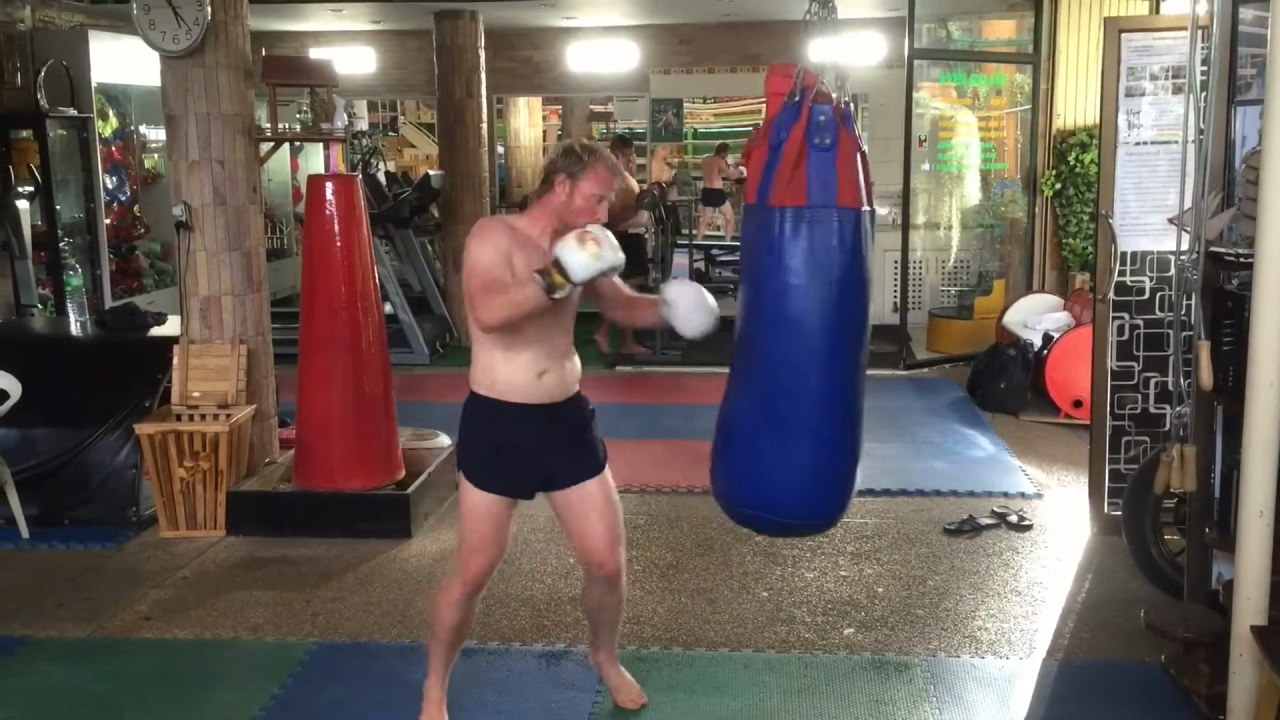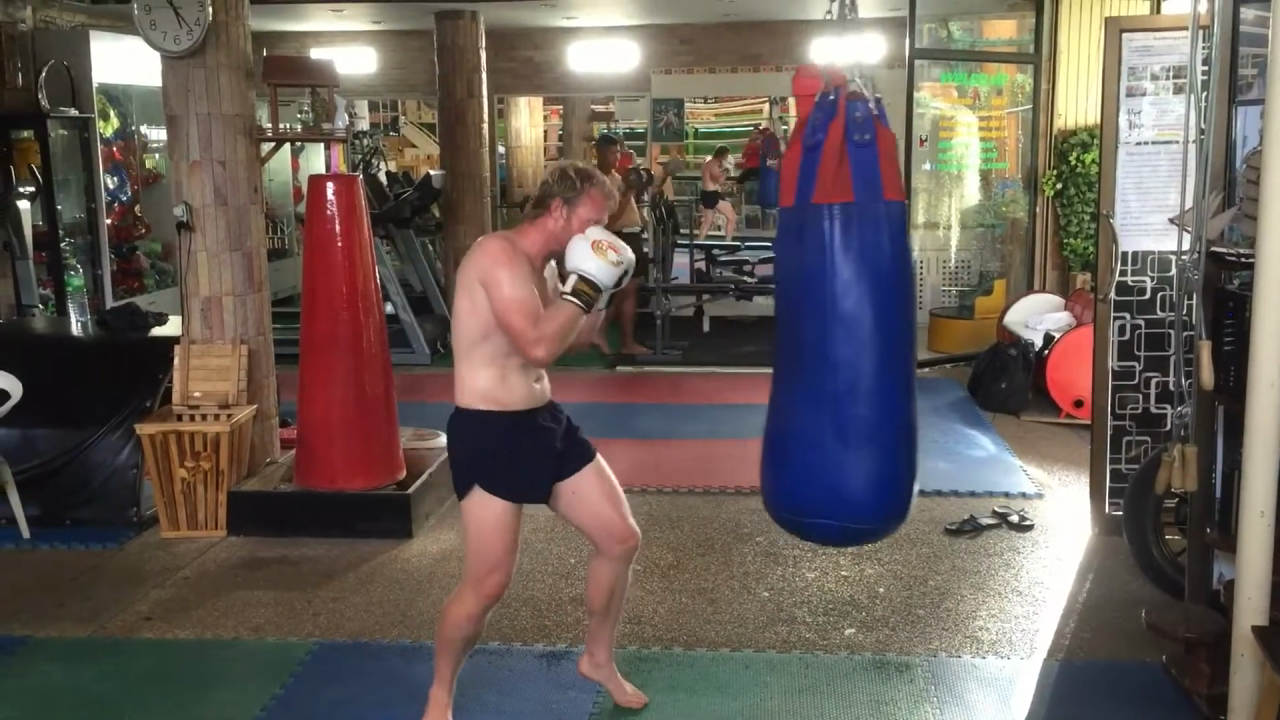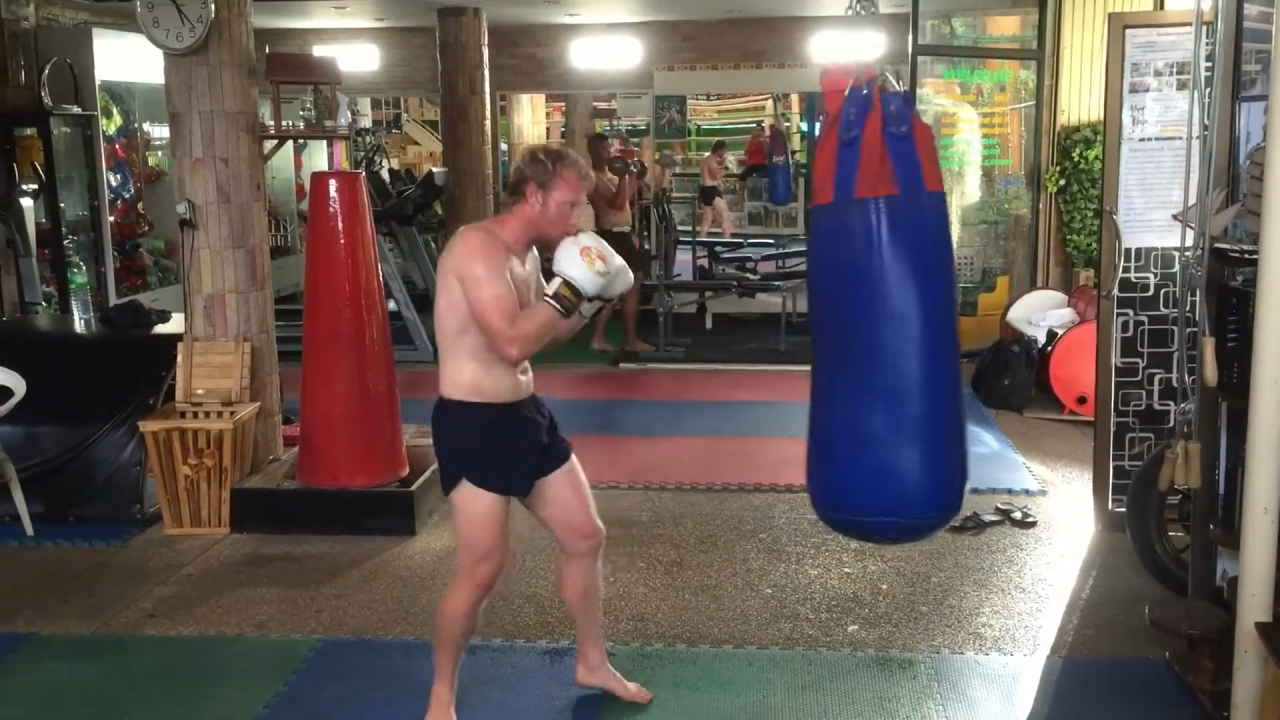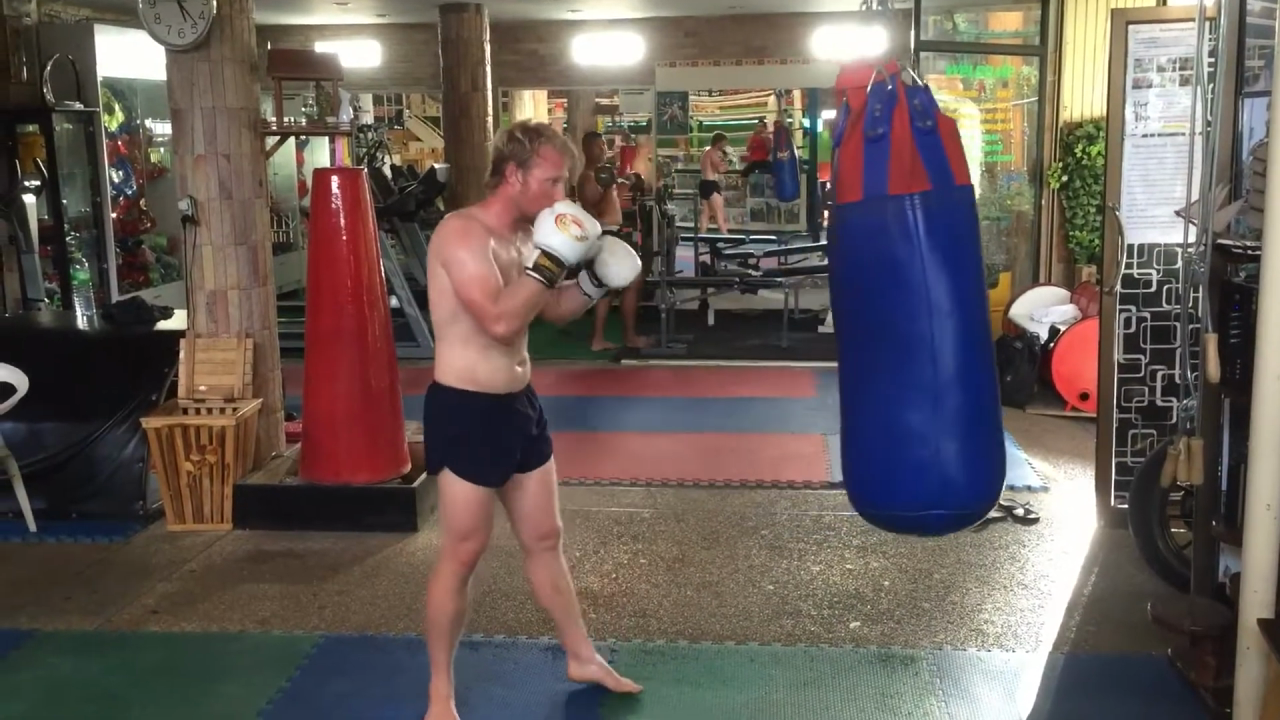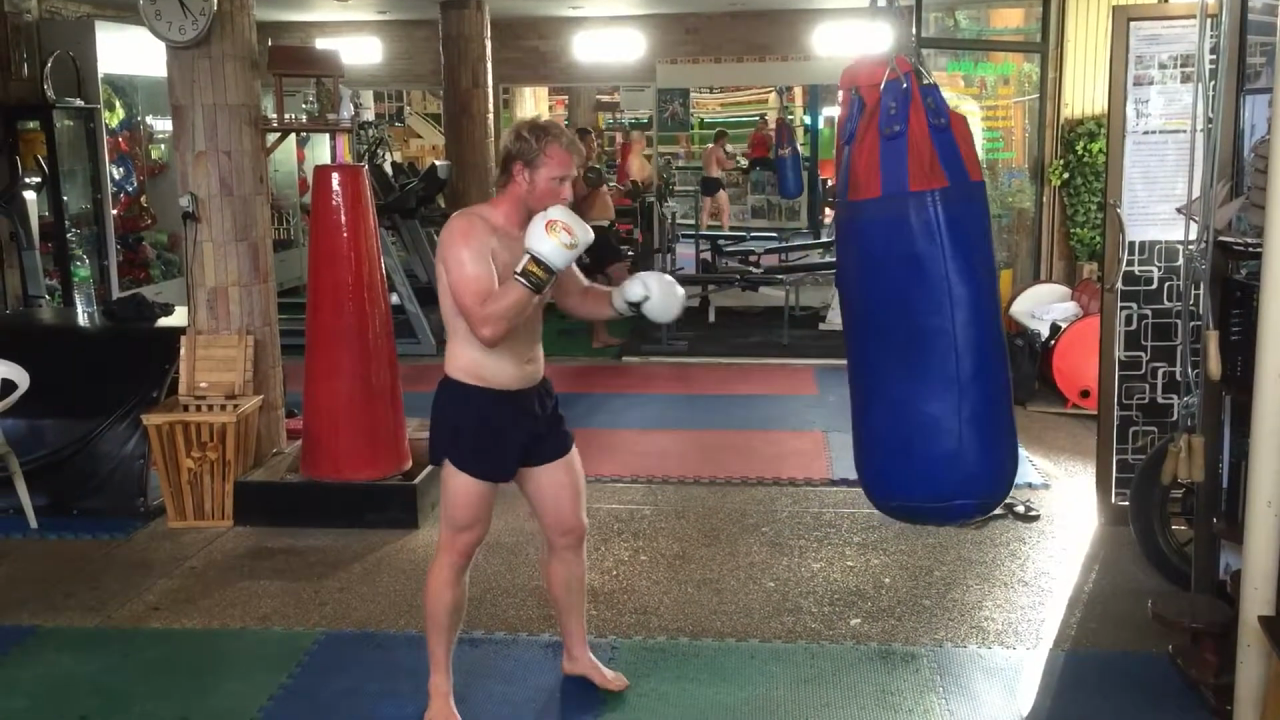
dt=0.2s
person 1, frame 1
left shoulder: (579, 242)
right shoulder: (494, 234)
left elbow: (622, 306)
right elbow: (485, 312)
left wrist: (670, 304)
right wrist: (561, 272)
left hip: (567, 418)
right hip: (499, 421)
left knee: (605, 563)
right knee: (472, 571)
left ankle: (605, 657)
person 1, frame 2
left shoulder: (541, 264)
right shoulder: (499, 255)
left elbow: (570, 339)
right elbow: (538, 347)
left wrist: (600, 286)
right wrist: (586, 283)
left hip: (545, 420)
right hip: (488, 432)
left knee: (620, 539)
right knee: (488, 582)
left ankle: (599, 660)
person 1, frame 3
left shoulder: (529, 252)
right shoulder: (478, 247)
left elbow: (549, 331)
right elbow: (513, 344)
left wrist: (591, 294)
right wrist: (568, 284)
left hip: (527, 413)
right hip: (474, 423)
left knee: (584, 540)
right knee: (481, 570)
left ankle: (594, 664)
person 1, frame 4
left shoulder: (528, 232)
right shoulder: (463, 232)
left elbow: (554, 306)
right elbow: (499, 322)
left wrist: (595, 277)
right wrist: (553, 257)
left hip: (519, 403)
right hip: (465, 411)
left knee: (545, 539)
right knee: (463, 554)
left ankle: (584, 659)
person 1, frame 5
left shoulder: (546, 227)
right shoulder: (467, 230)
left elbow: (578, 300)
right elbow: (487, 326)
left wrist: (630, 293)
right wrist: (538, 266)
left hip: (535, 399)
right hip: (474, 406)
left knee: (569, 532)
right knee: (460, 547)
left ankle: (577, 653)
person 2, frame 1
left shoulder: (625, 174)
right elbow: (616, 218)
right wrist: (638, 202)
left hip: (633, 235)
right hip: (626, 237)
right knee: (630, 290)
left ankle: (603, 332)
right ankle: (628, 343)
person 2, frame 2
left shoulder: (614, 176)
right elbow: (615, 214)
left wrist: (636, 187)
right wrist: (629, 190)
left hip: (631, 235)
right hip: (623, 238)
left knee: (621, 289)
right knee: (630, 290)
left ankle: (602, 333)
right ankle: (628, 343)
person 2, frame 3
left shoulder: (608, 174)
right shoulder: (597, 179)
left elbow: (625, 197)
right elbow: (617, 203)
left wrist: (631, 176)
right wrist: (622, 179)
left hip: (620, 235)
right hip: (615, 237)
right knee: (632, 287)
left ankle: (598, 338)
right ankle: (631, 340)
person 2, frame 4
left shoulder: (602, 173)
right shoulder: (587, 178)
right elbow: (598, 211)
left wrist: (617, 185)
right wrist: (608, 187)
left hip: (610, 234)
right hip: (605, 236)
right knee: (633, 281)
left ankle: (598, 339)
right ankle: (631, 336)
person 2, frame 5
left shoulder: (590, 170)
right shoulder: (579, 174)
right elbow: (580, 208)
left wrist: (614, 188)
right wrist: (595, 190)
left hip: (605, 229)
right hip: (596, 232)
left knee: (602, 282)
right knee: (619, 277)
left ankle: (599, 335)
right ankle: (601, 330)
